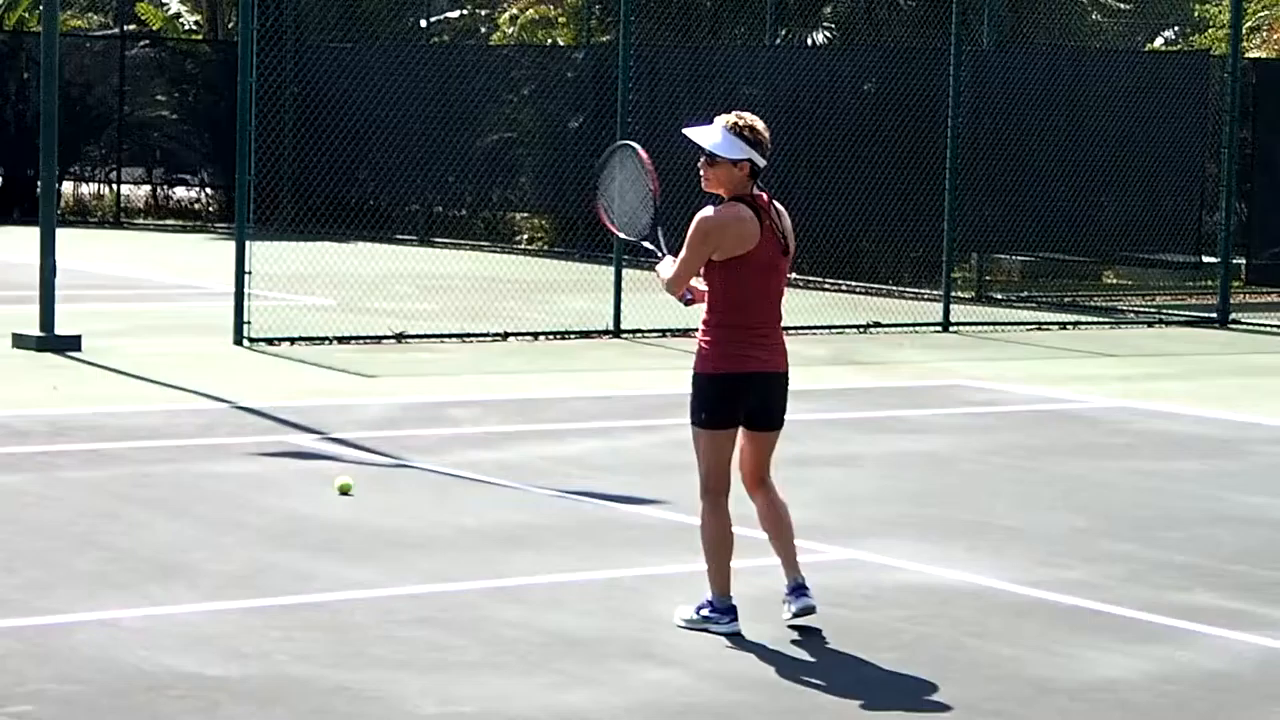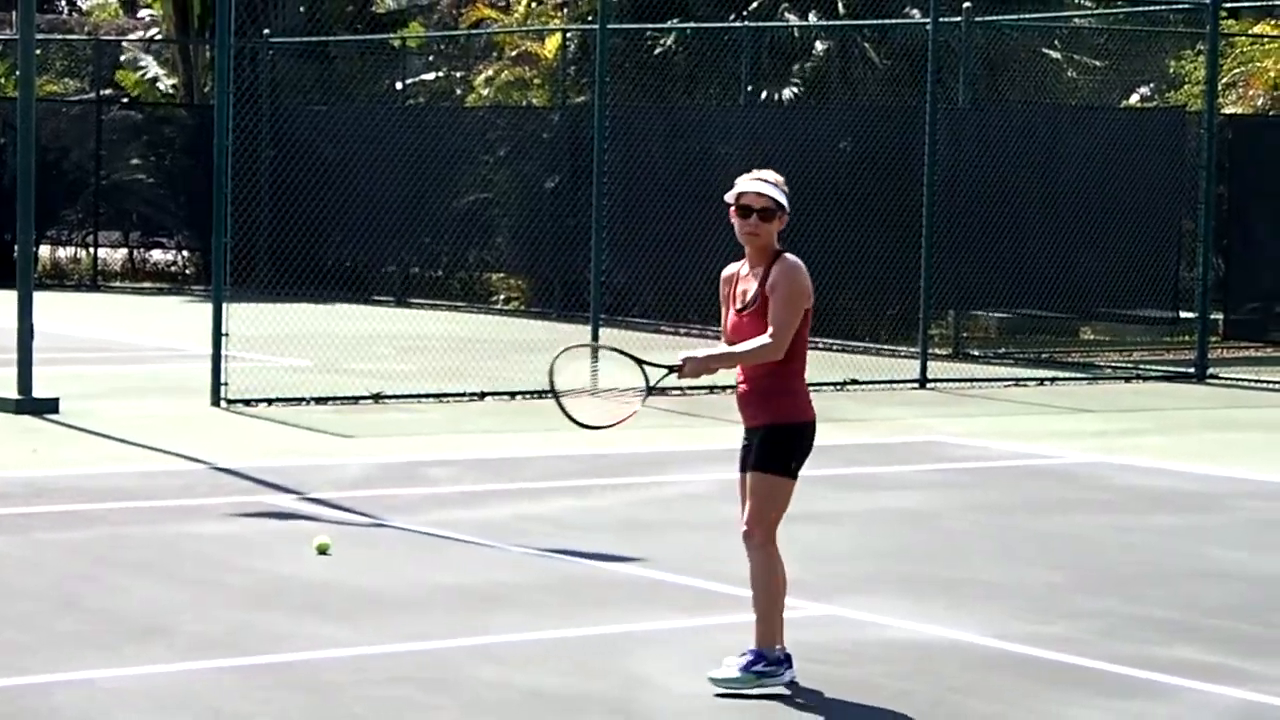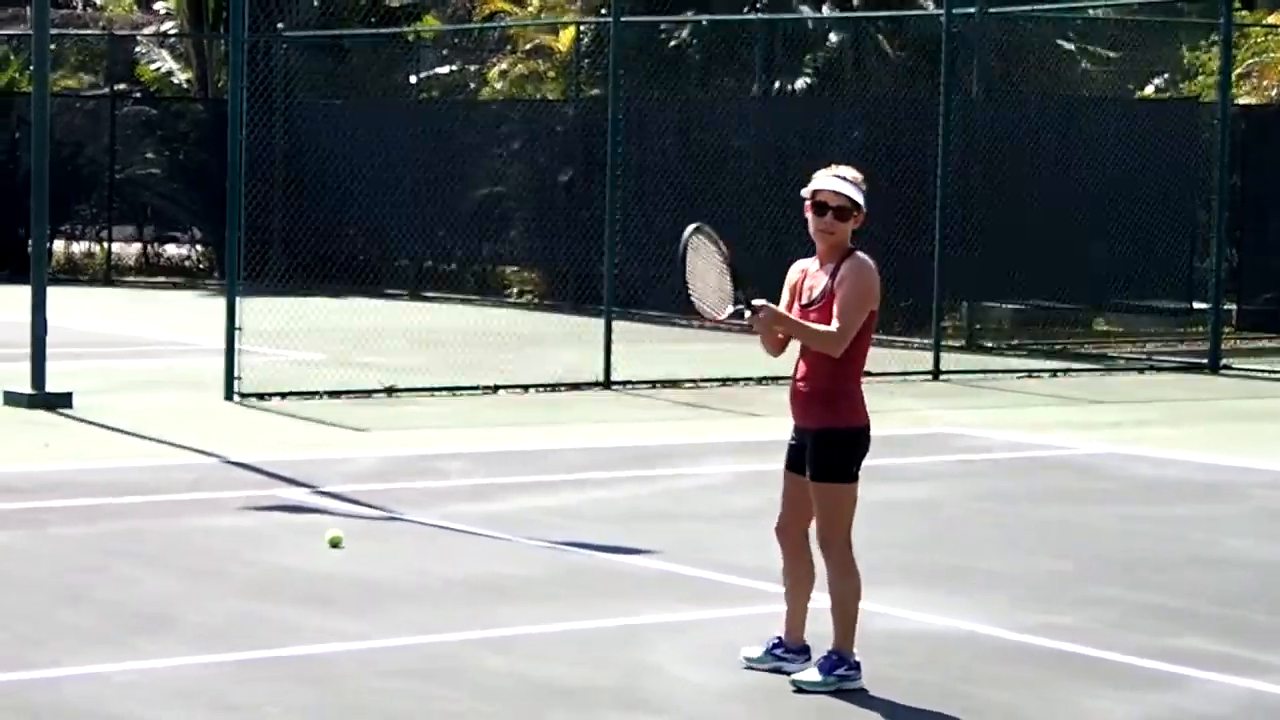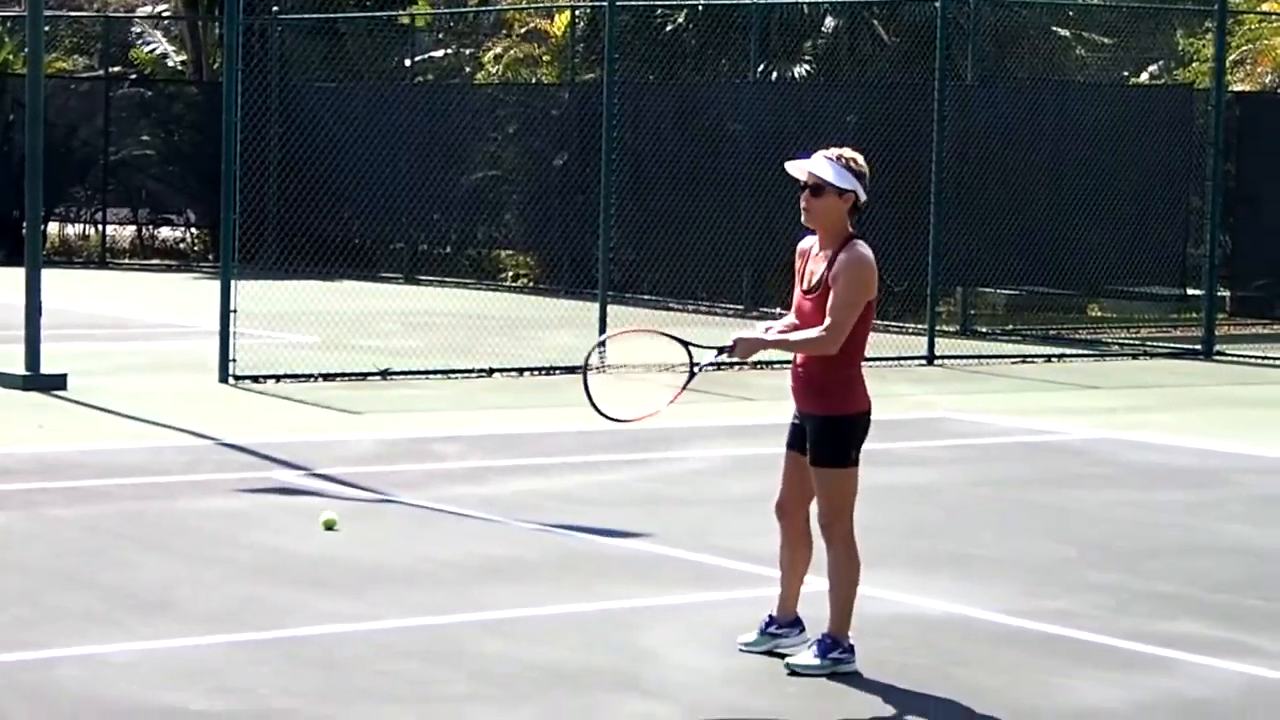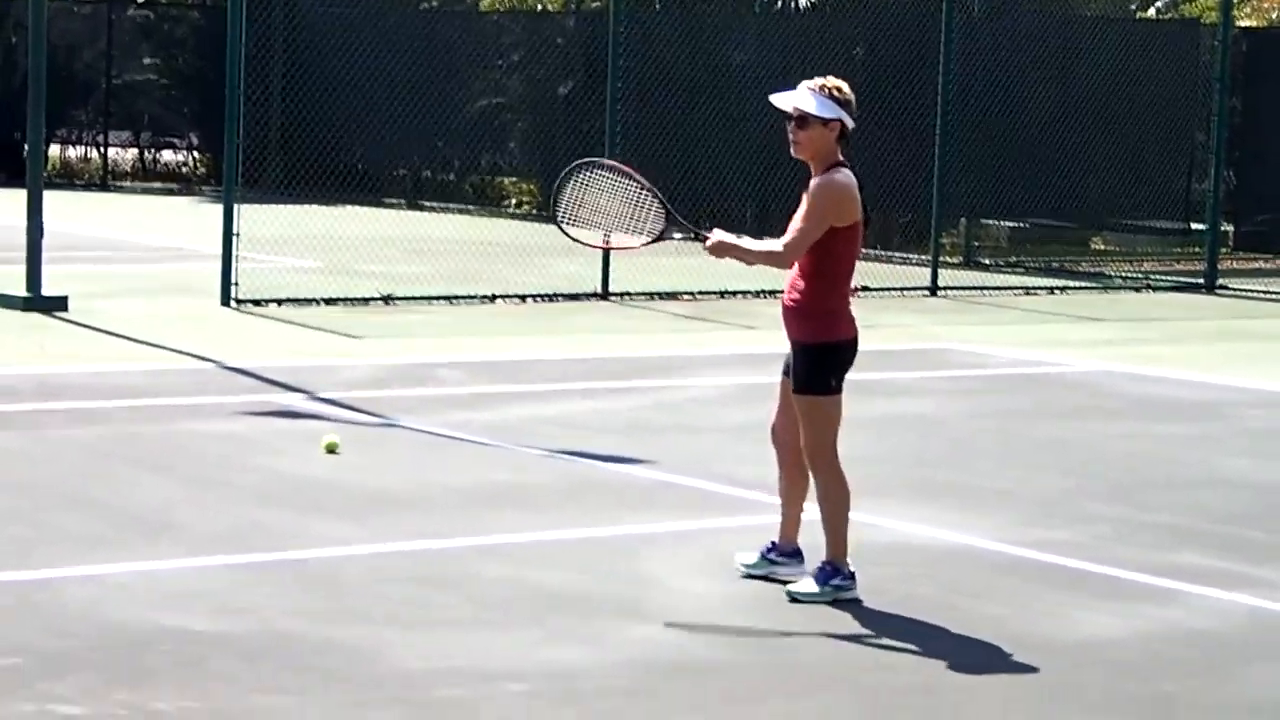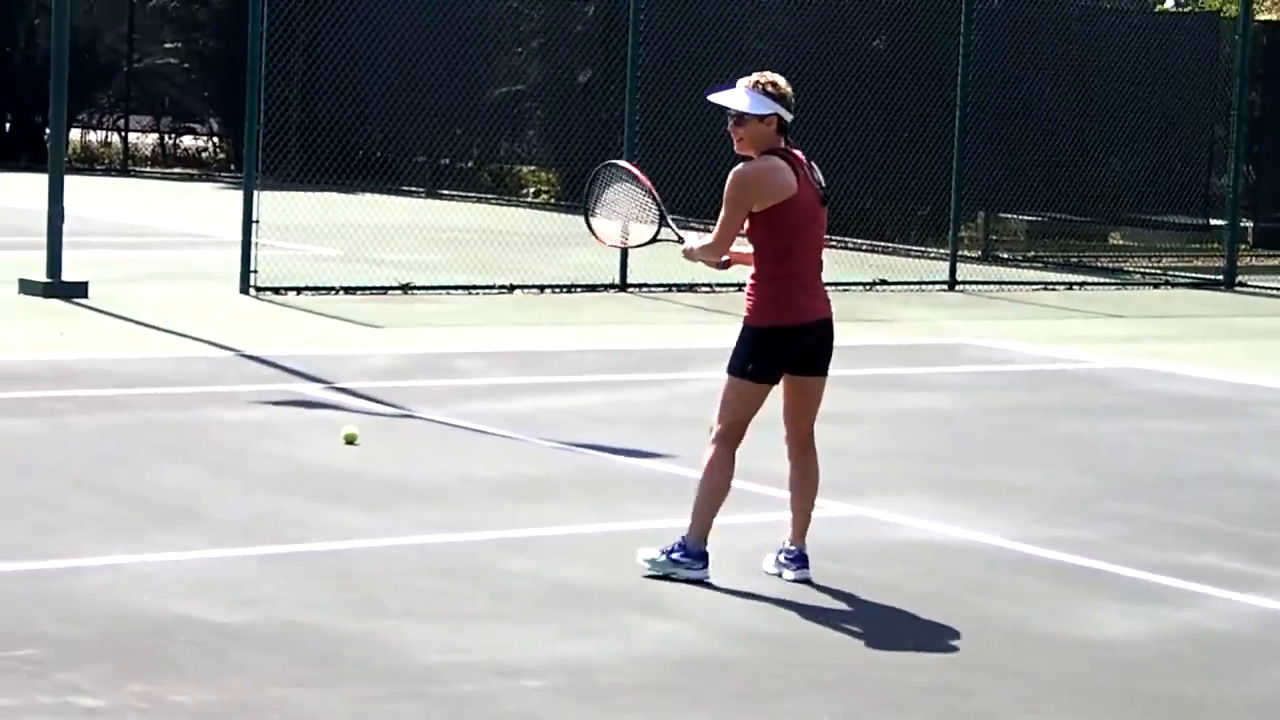
dt=0.7s
person 1, frame 1
left shoulder: (713, 220)
right shoulder: (778, 215)
left elbow: (672, 282)
left wrist: (670, 269)
left hip: (721, 371)
right hip: (770, 369)
left knee: (713, 491)
right knee: (759, 483)
left ankle: (720, 606)
right ankle: (797, 587)
person 1, frame 2
left shoulder: (788, 271)
right shoulder: (731, 276)
left elbow: (775, 346)
left wrist: (712, 359)
right wrist: (709, 359)
left hip: (783, 422)
right hip: (759, 423)
left knee: (756, 536)
right knee: (759, 538)
left ankle: (766, 658)
right ankle: (773, 651)
person 1, frame 3
left shoulder: (858, 269)
right shoulder: (800, 270)
left elbow: (837, 341)
right elbow: (776, 346)
left wrist: (782, 318)
right wrist: (766, 323)
left hip: (839, 425)
right hip: (806, 424)
left knee: (833, 542)
right knee: (790, 532)
left ankle: (843, 661)
right ankle: (791, 644)
person 1, frame 4
left shoulder: (855, 260)
right shoulder: (806, 249)
left elbow: (830, 338)
left wrist: (764, 343)
right wrist: (771, 328)
left hip: (839, 410)
right hip: (807, 405)
left knee: (834, 525)
right knee: (789, 512)
left ankle: (838, 644)
right ankle: (785, 620)
person 1, frame 5
left shoulder: (831, 185)
right shoulder: (826, 182)
left elbow: (786, 252)
left wrist: (731, 244)
right wrist: (750, 249)
left hip: (821, 338)
right hip: (816, 335)
left knee: (818, 454)
right knee: (785, 437)
left ankle: (838, 571)
right ankle: (784, 548)
person 1, frame 6
left shoulder: (750, 174)
right shoulder: (807, 169)
left elbow: (716, 247)
left wrist: (695, 249)
right wrist: (735, 255)
left hip: (773, 323)
right hip: (816, 321)
left knee: (725, 437)
right knee: (800, 439)
left ankle: (692, 551)
right ankle: (795, 552)
